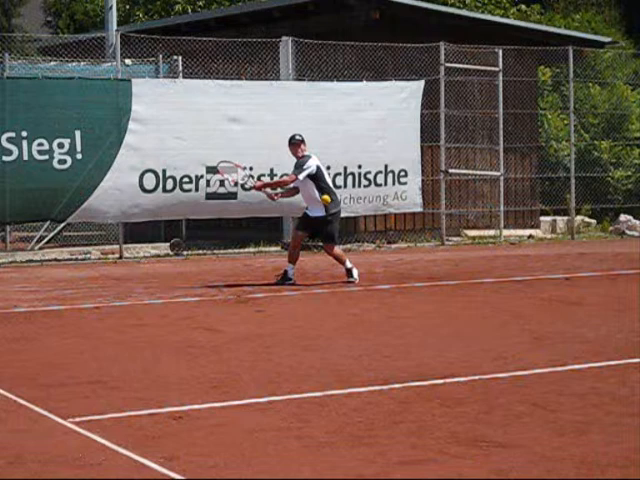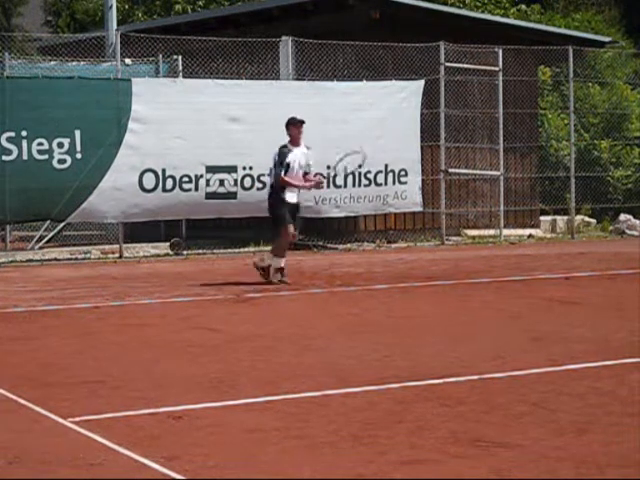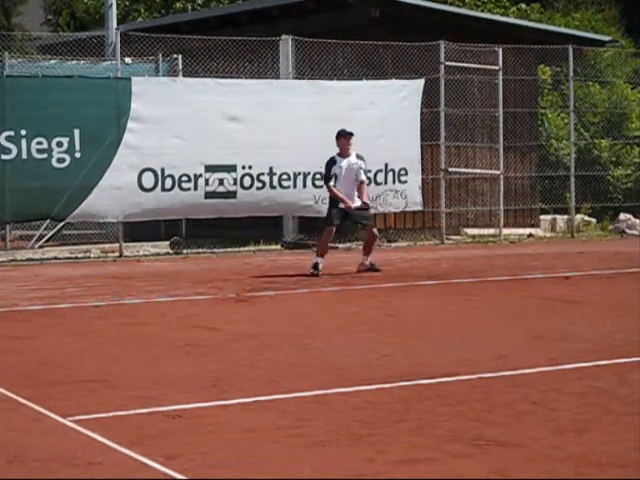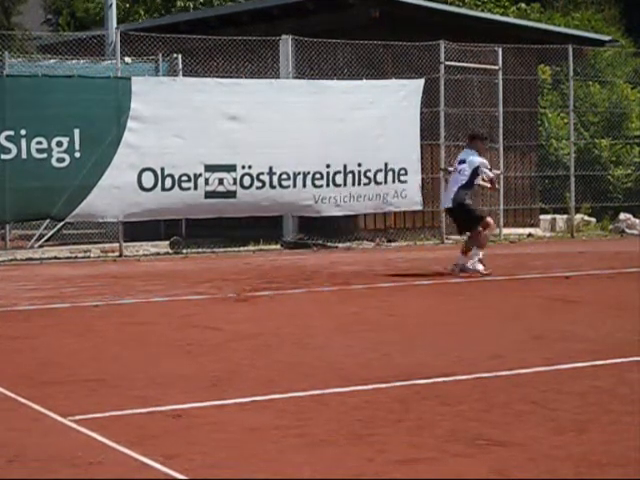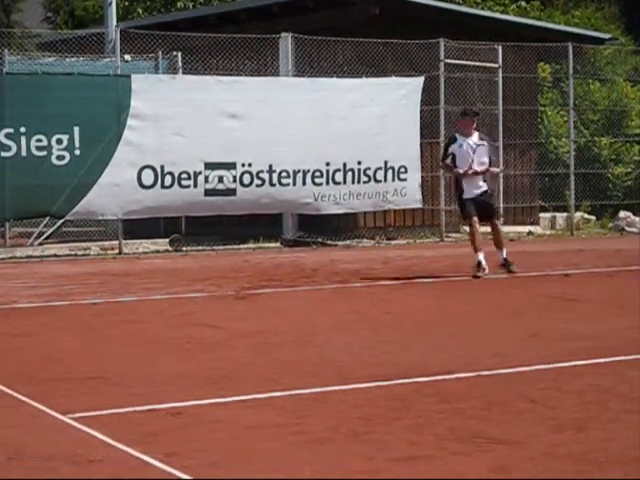
dt=1s
person 1, frame 1
left shoulder: (308, 161)
right shoulder: (300, 163)
left elbow: (288, 181)
right elbow: (296, 189)
left wrist: (264, 184)
right wrist: (279, 194)
left hip: (328, 210)
right hip: (312, 211)
left knee: (329, 247)
right knee: (296, 237)
left ankle: (350, 269)
right ankle: (289, 274)
person 1, frame 2
left shoulder: (306, 150)
right shoulder: (283, 151)
left elbow: (307, 174)
right elbow: (279, 179)
left wrist: (314, 180)
right wrist: (300, 185)
left hip: (293, 199)
right hip: (279, 198)
left knee: (290, 237)
right knee: (287, 231)
left ankle: (264, 264)
right ankle: (279, 268)
person 1, frame 3
left shoulder: (359, 159)
right shoulder: (331, 163)
left elbow: (362, 182)
right elbow: (330, 187)
left wrist: (364, 199)
right wrist: (344, 200)
left hip: (358, 205)
right hip: (338, 204)
left knee: (373, 232)
right knee: (329, 231)
left ankle: (366, 263)
right ankle: (317, 264)
person 1, frame 4
left shoulder: (463, 156)
right shoulder: (480, 162)
right elbow: (492, 179)
left wrist: (482, 178)
right wrist: (493, 185)
left hip: (449, 203)
right hip: (458, 202)
left knee: (475, 232)
right knee: (489, 224)
left ankle: (461, 263)
right ankle: (474, 259)
person 1, frame 5
left shoulder: (482, 140)
right shoulder: (452, 142)
left elbow: (488, 166)
right elbow: (446, 164)
left wrist: (475, 171)
right wrist: (456, 172)
left hip: (483, 189)
right hip: (464, 192)
left knee: (495, 224)
right knee: (473, 224)
left ankle: (504, 259)
right ankle: (481, 263)
